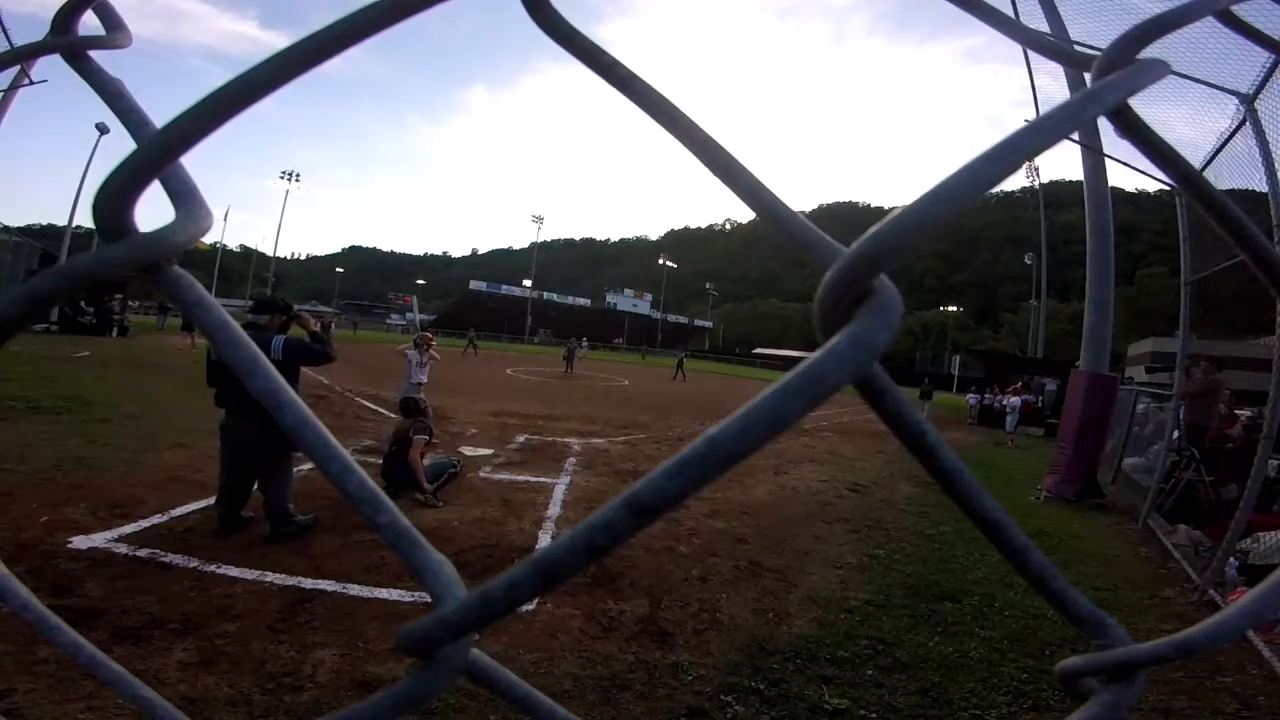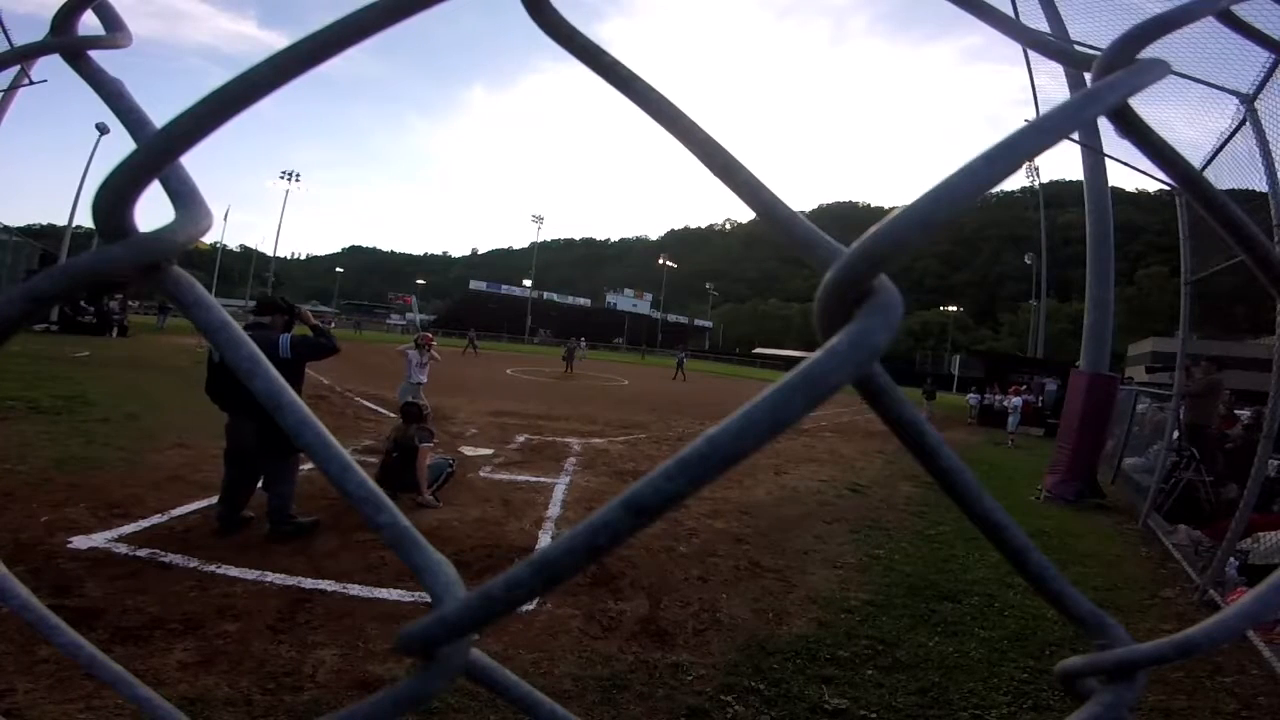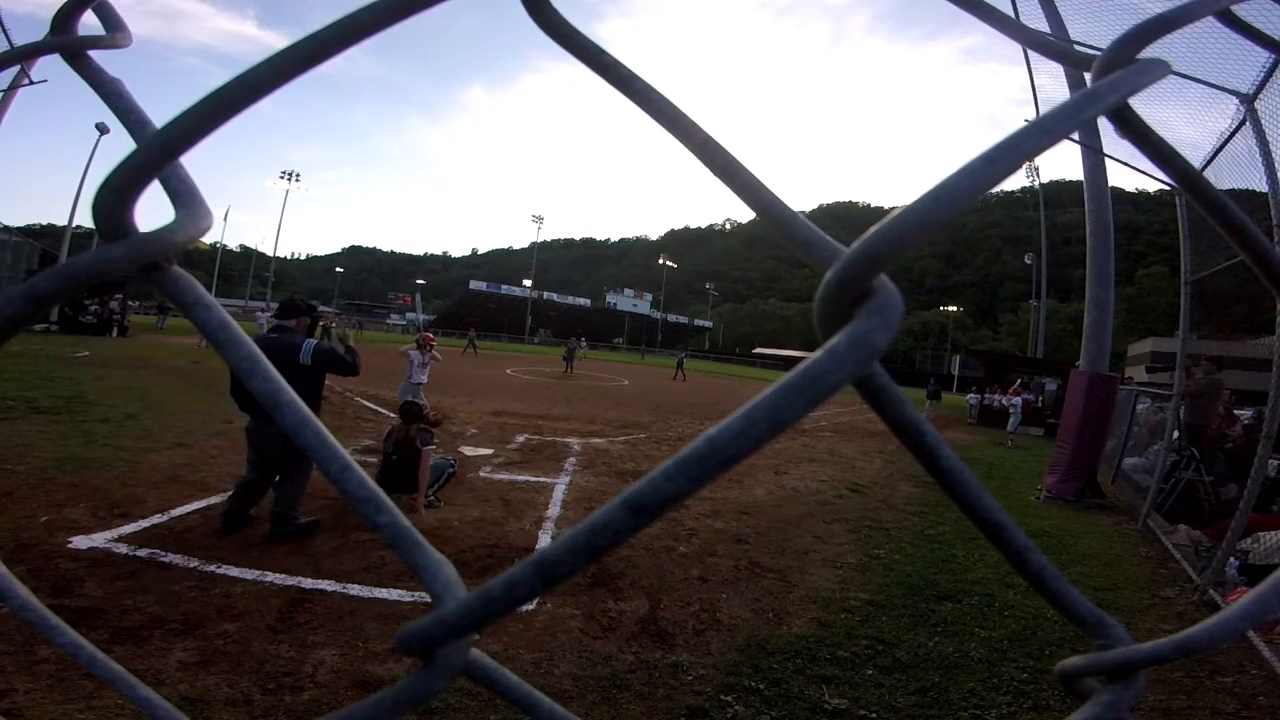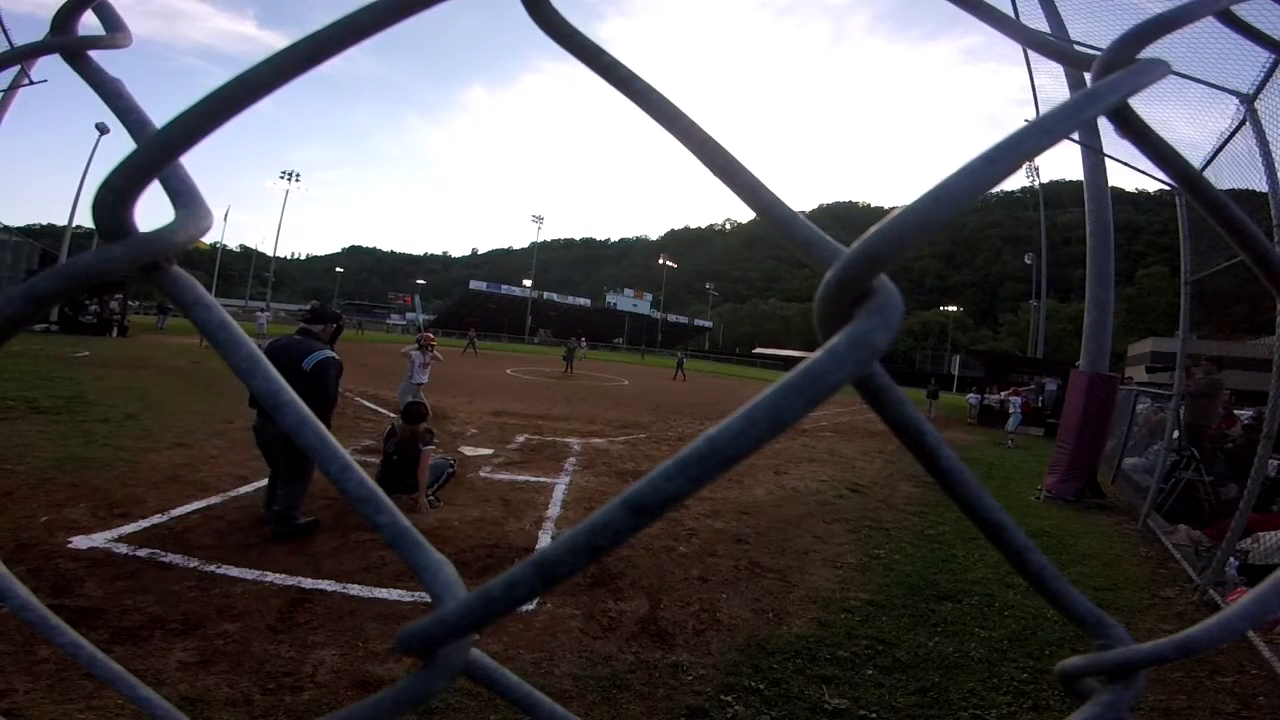
dt=0.5s
person 1, frame 1
right shoulder: (281, 345)
left elbow: (213, 380)
right elbow: (325, 354)
right wrist: (311, 329)
left hip: (234, 422)
right hip: (270, 427)
left knee: (234, 475)
right knee: (276, 478)
left ankle: (228, 519)
right ankle: (283, 523)
person 1, frame 2
right shoulder: (286, 344)
left elbow: (213, 388)
right elbow: (330, 346)
right wrist: (312, 323)
left hip: (238, 423)
right hip: (275, 427)
left knee: (238, 474)
right knee: (281, 477)
left ankle: (228, 518)
right ankle: (283, 523)
person 1, frame 3
right shoulder: (309, 348)
left elbow: (237, 388)
right elbow: (349, 367)
right wrist: (348, 345)
left hip: (259, 425)
left knee: (257, 473)
right knee: (293, 476)
left ankle: (232, 516)
right ankle: (283, 523)
person 1, frame 4
left shoulder: (273, 345)
right shoulder: (324, 358)
right elbow: (325, 401)
left hip: (265, 423)
left knee: (278, 470)
right knee: (296, 476)
left ankle: (273, 509)
right ankle: (285, 522)
